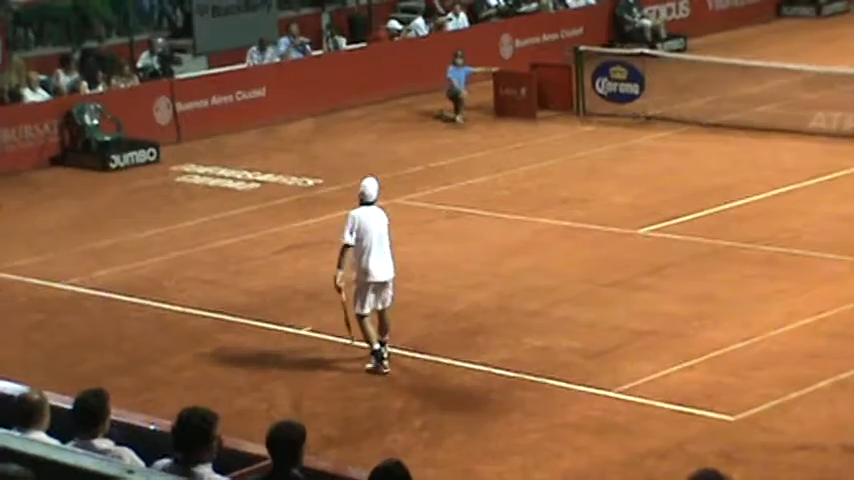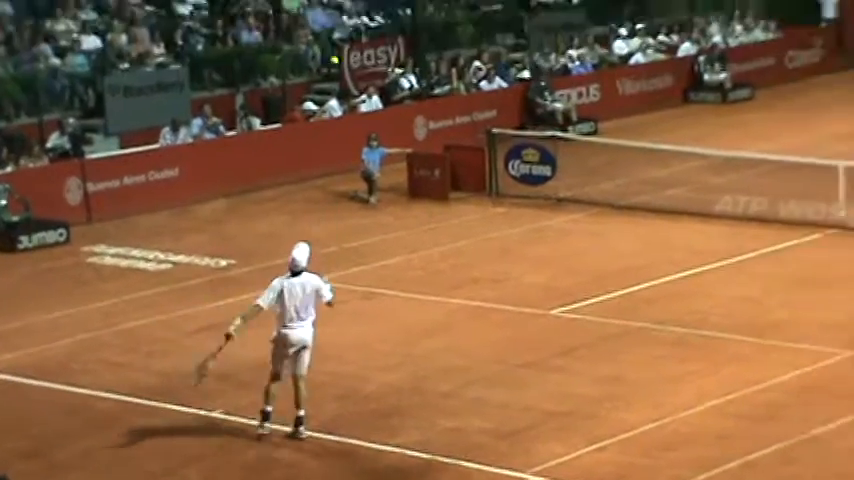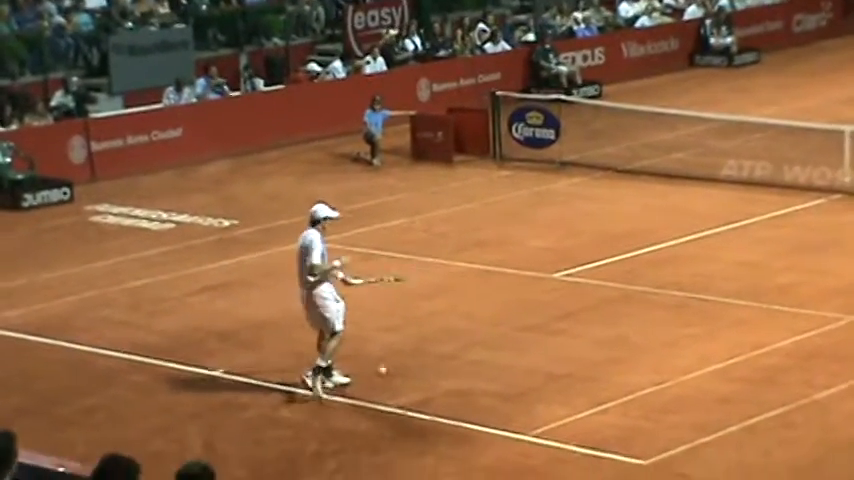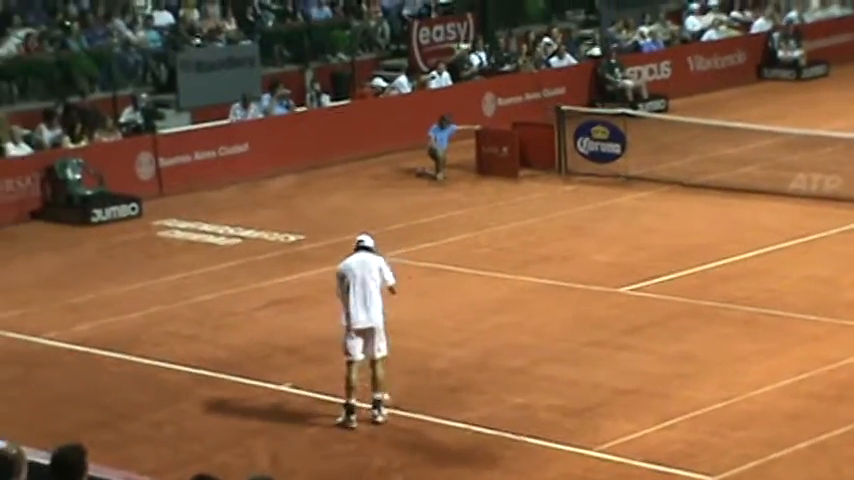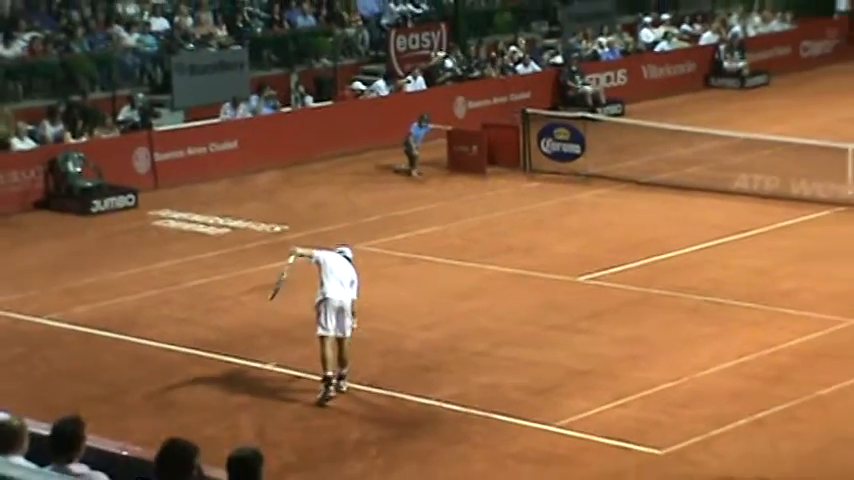
dt=1s
person 1, frame 1
left shoulder: (355, 215)
right shoulder: (381, 214)
left elbow: (347, 246)
left wrist: (339, 273)
left hip: (368, 273)
right hip: (387, 270)
left knee: (362, 315)
right knee: (383, 310)
left ankle: (379, 359)
right ankle: (383, 349)
person 1, frame 2
left shoulder: (280, 283)
right shoulder: (314, 281)
left elbow: (258, 306)
right elbow: (330, 301)
left wrist: (236, 325)
right wrist: (327, 291)
left hip: (285, 336)
right hip: (305, 335)
left knee: (275, 377)
right knee: (299, 379)
left ankle: (265, 420)
right ankle: (300, 425)
person 1, frame 3
left shoulder: (310, 236)
right shoulder: (314, 239)
right elbow: (316, 269)
left wrist: (342, 277)
right wrist: (337, 264)
left hip: (313, 294)
right hip: (321, 293)
left knee: (324, 333)
right knee: (337, 334)
left ankle: (328, 374)
right ankle: (315, 373)
person 1, frame 4
left shoulder: (343, 267)
right shoulder: (377, 261)
left elbow: (342, 298)
right elbow: (393, 289)
left hip: (352, 321)
right hip: (374, 320)
left knee: (352, 365)
right knee: (376, 363)
left ankle: (350, 413)
right ankle: (377, 409)
person 1, frame 5
left shoulder: (326, 255)
right shoulder: (352, 270)
left elbow: (311, 253)
left wrist: (298, 251)
right wrist: (353, 321)
left hip: (328, 298)
right hip: (345, 301)
left knee: (326, 340)
right knee: (343, 341)
left ankle: (329, 385)
right ankle: (341, 381)
